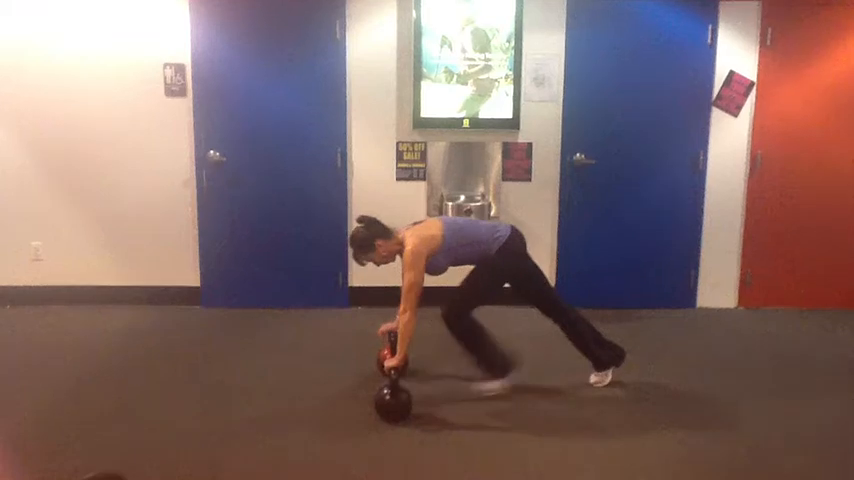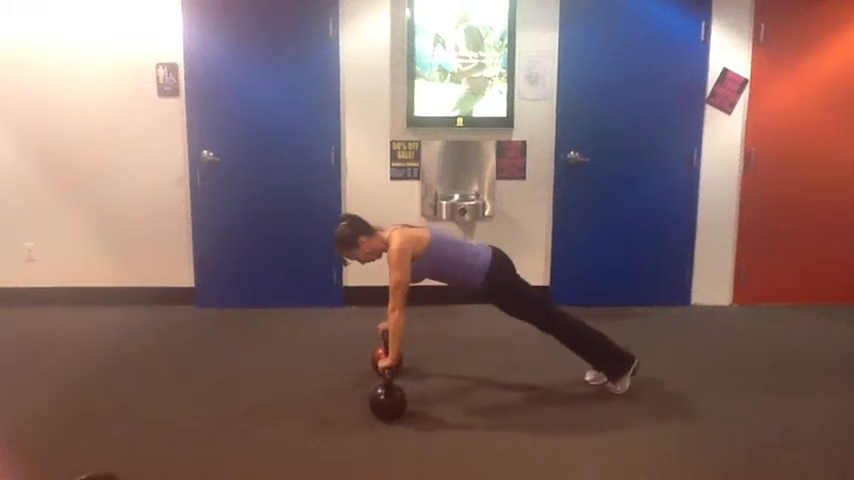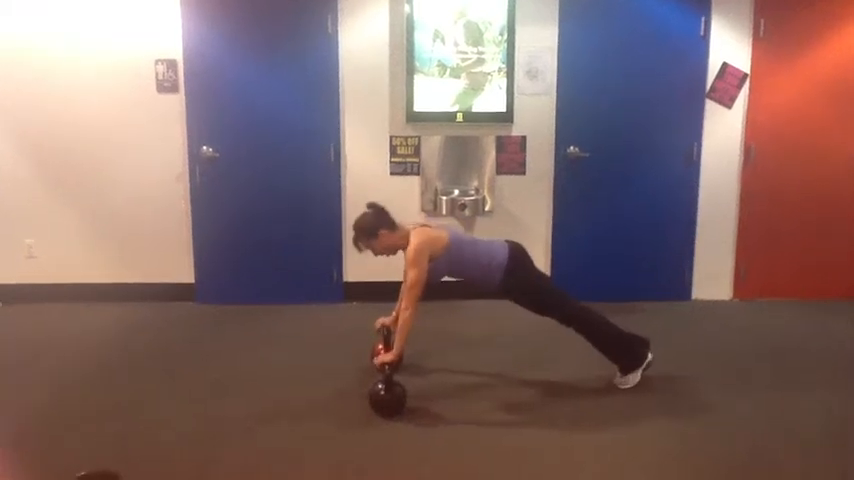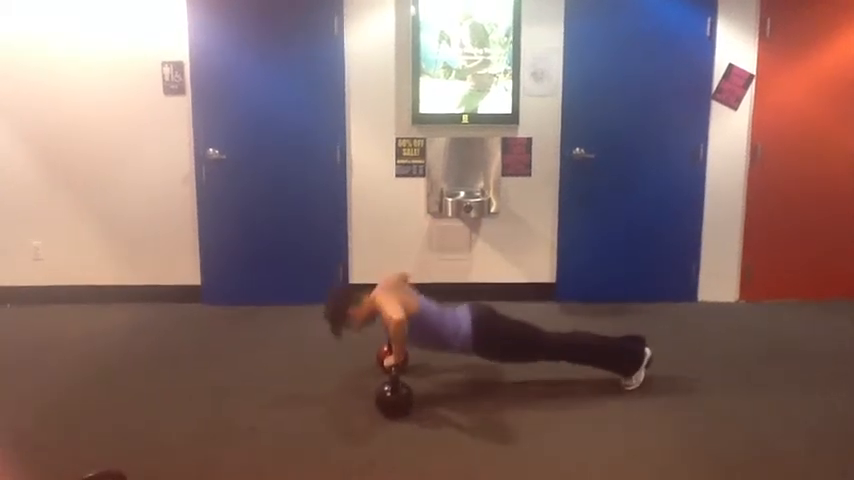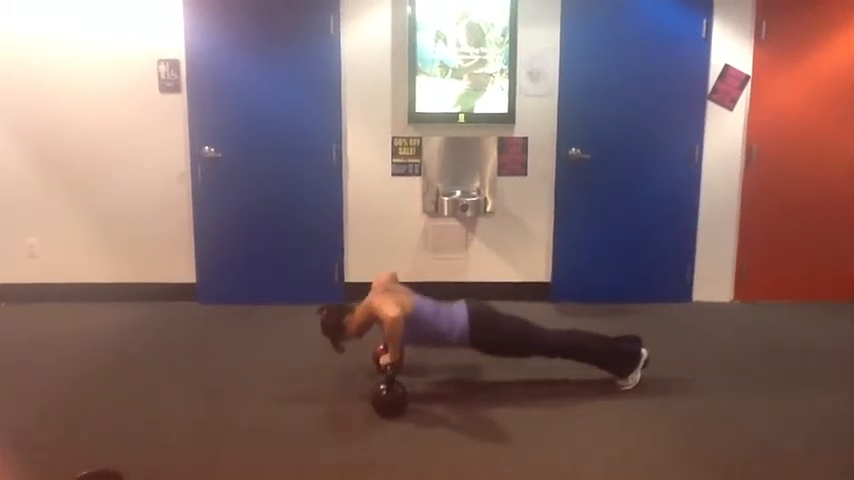
dt=0.5s
person 1, frame 1
left shoulder: (414, 246)
right shoulder: (405, 239)
left elbow: (410, 307)
right elbow: (409, 291)
left wrist: (399, 357)
right wrist: (398, 323)
left hip: (503, 248)
right hip: (506, 243)
left knee: (455, 313)
right knee: (551, 305)
left ankle: (499, 371)
right ankle: (607, 358)
person 1, frame 2
left shoulder: (398, 246)
right shoulder: (394, 237)
left elbow: (397, 306)
left wrist: (392, 357)
right wrist: (392, 323)
left hip: (490, 273)
right hip: (488, 264)
left knee: (547, 318)
right knee: (546, 314)
left ankle: (619, 364)
right ankle: (608, 360)
person 1, frame 3
left shoulder: (417, 245)
right shoulder: (411, 237)
left elbow: (411, 305)
right elbow: (409, 284)
left wrist: (395, 352)
right wrist: (393, 317)
left hip: (509, 269)
right hip: (505, 261)
left knee: (565, 311)
right knee: (564, 309)
left ankle: (634, 358)
right ankle: (633, 348)
person 1, frame 4
left shoulder: (380, 297)
right shoulder: (387, 286)
left elbow: (397, 320)
right elbow: (404, 276)
left wrist: (397, 356)
left hip: (477, 333)
right hip: (473, 319)
left knee: (549, 347)
right knee: (549, 343)
left ankle: (632, 358)
right ankle: (629, 348)
person 1, frame 5
left shoulder: (375, 302)
right shoulder: (379, 288)
left elbow: (394, 319)
right elbow: (393, 275)
left wrist: (393, 355)
left hip: (475, 328)
right hip: (471, 316)
left knee: (545, 343)
right knee: (546, 339)
left ankle: (629, 357)
right ankle: (626, 347)
